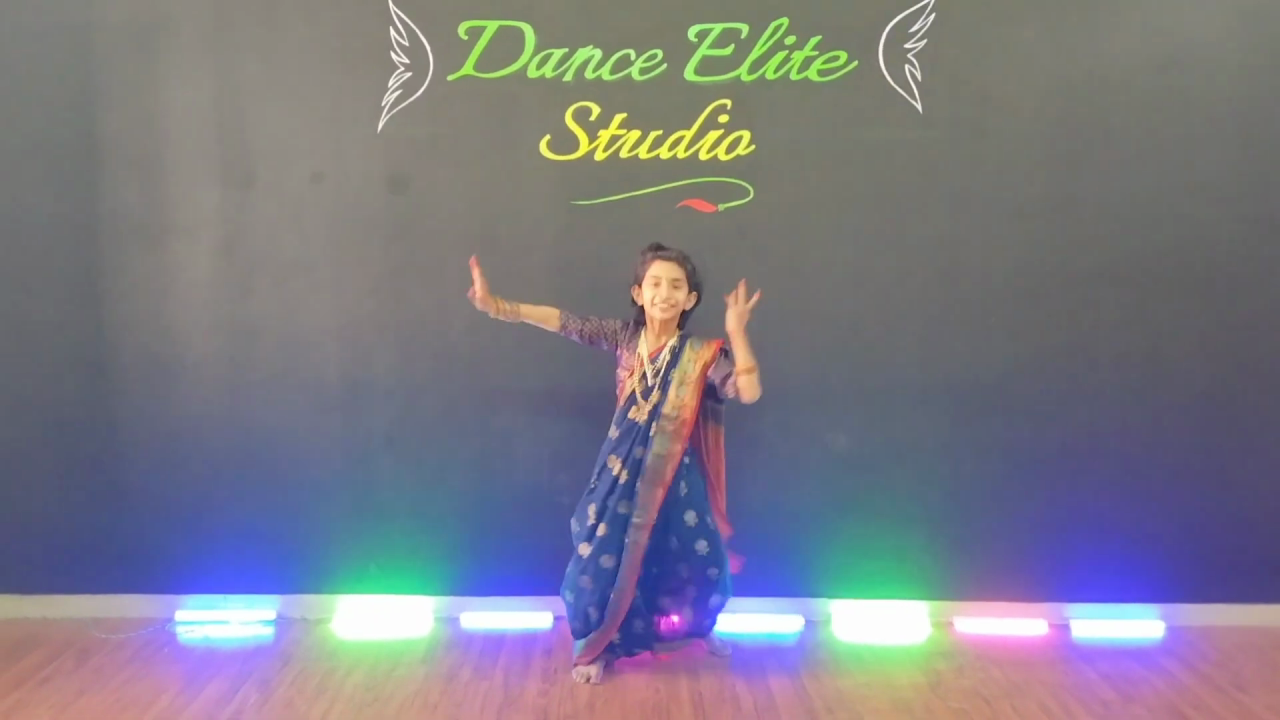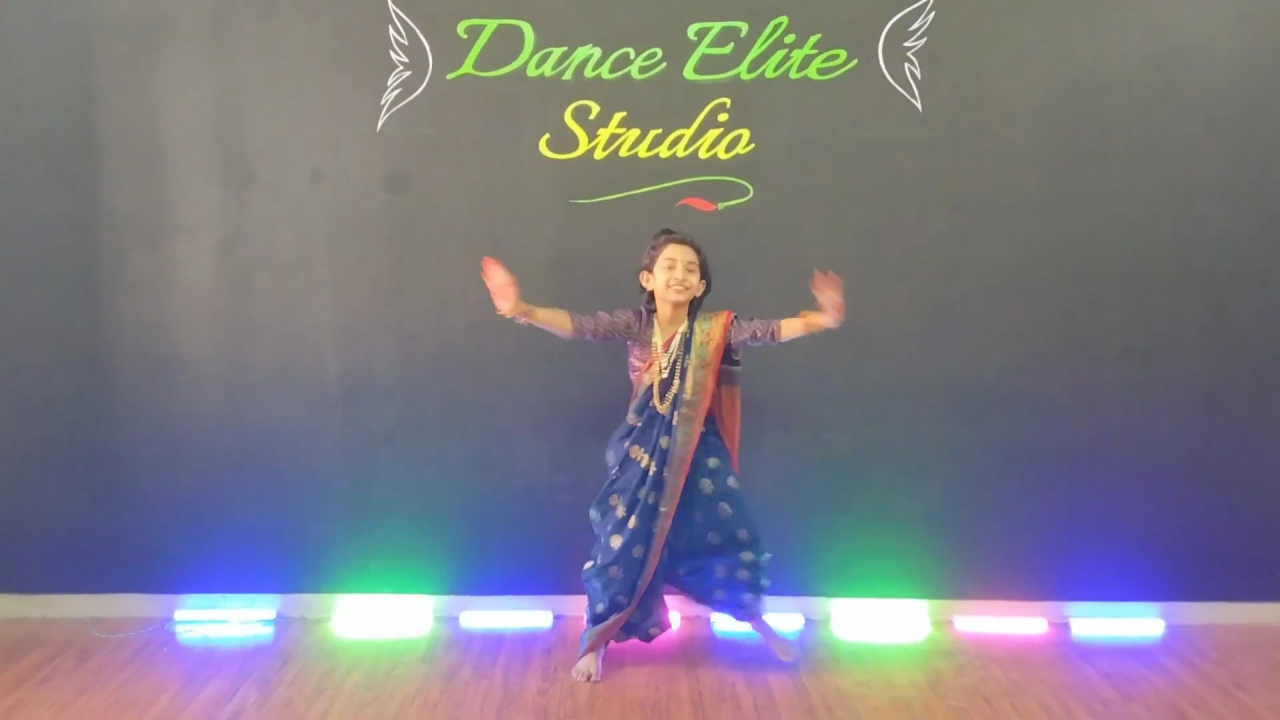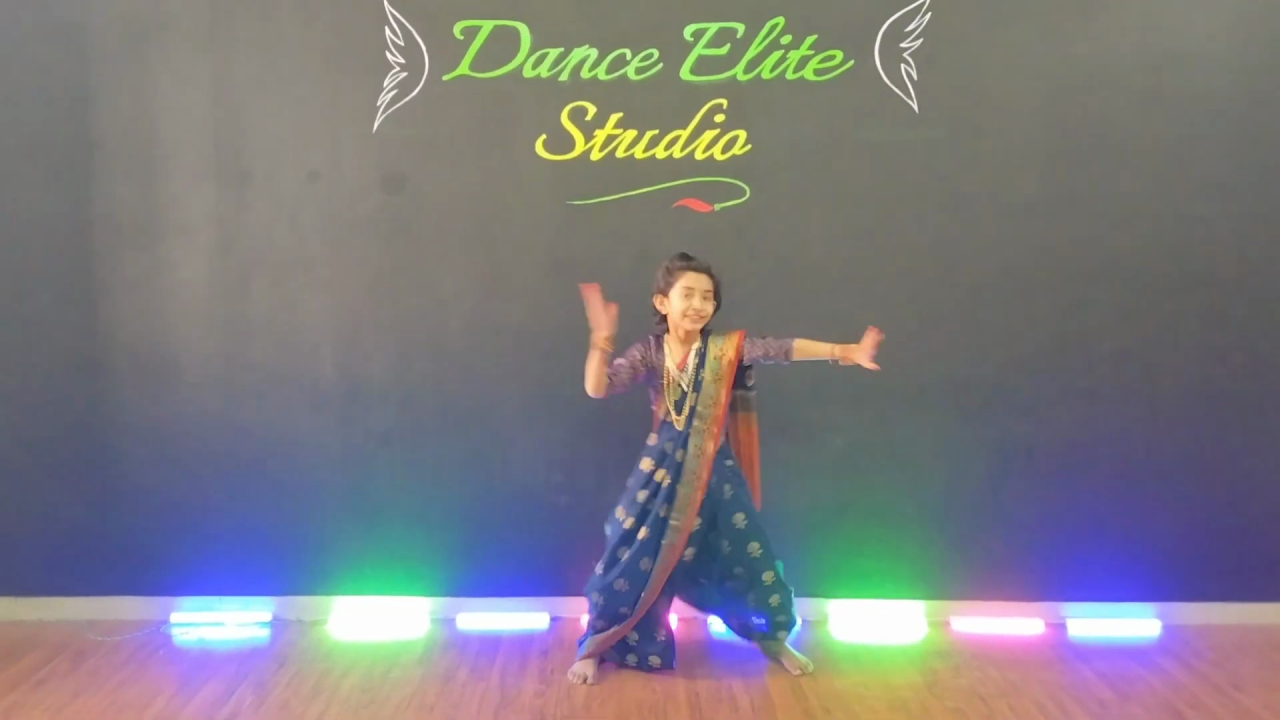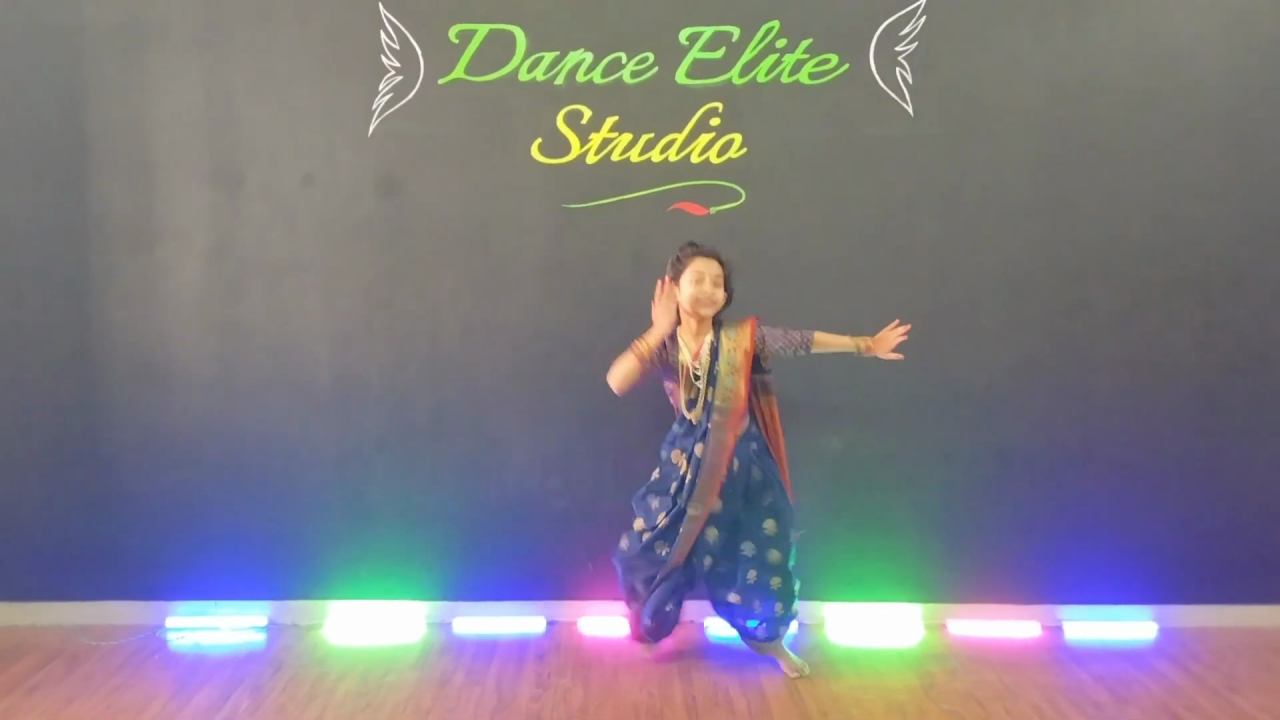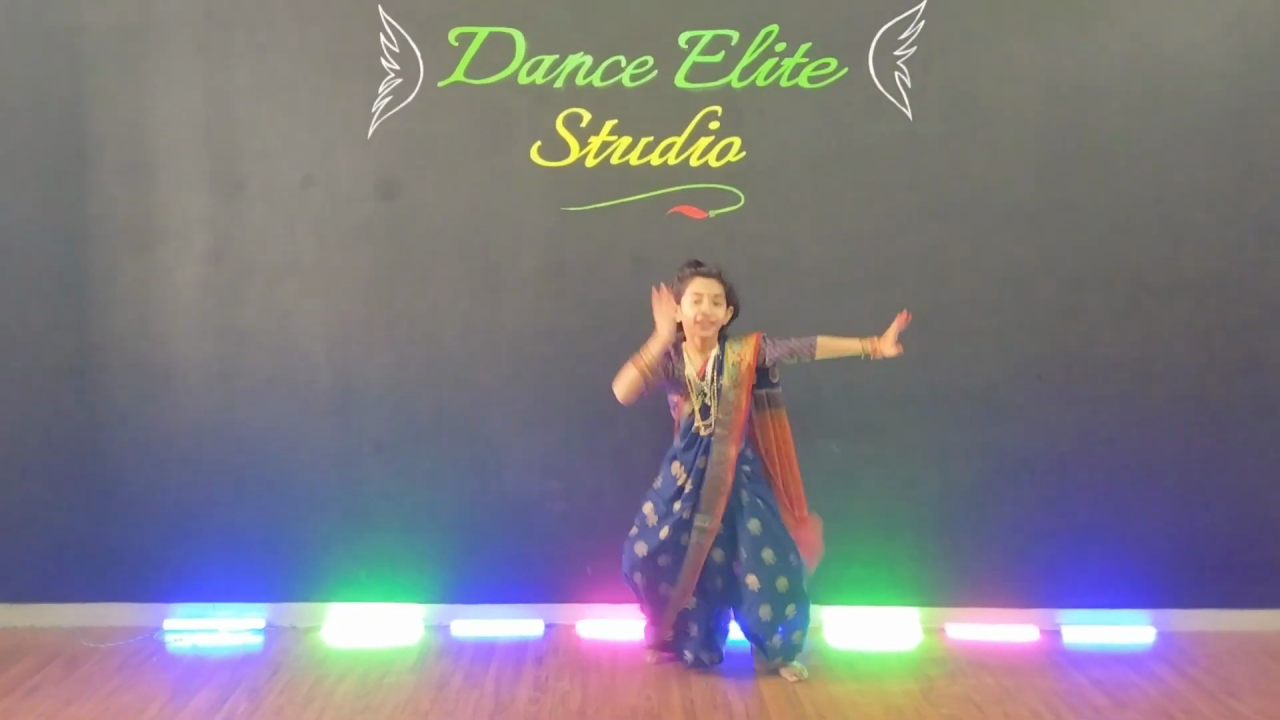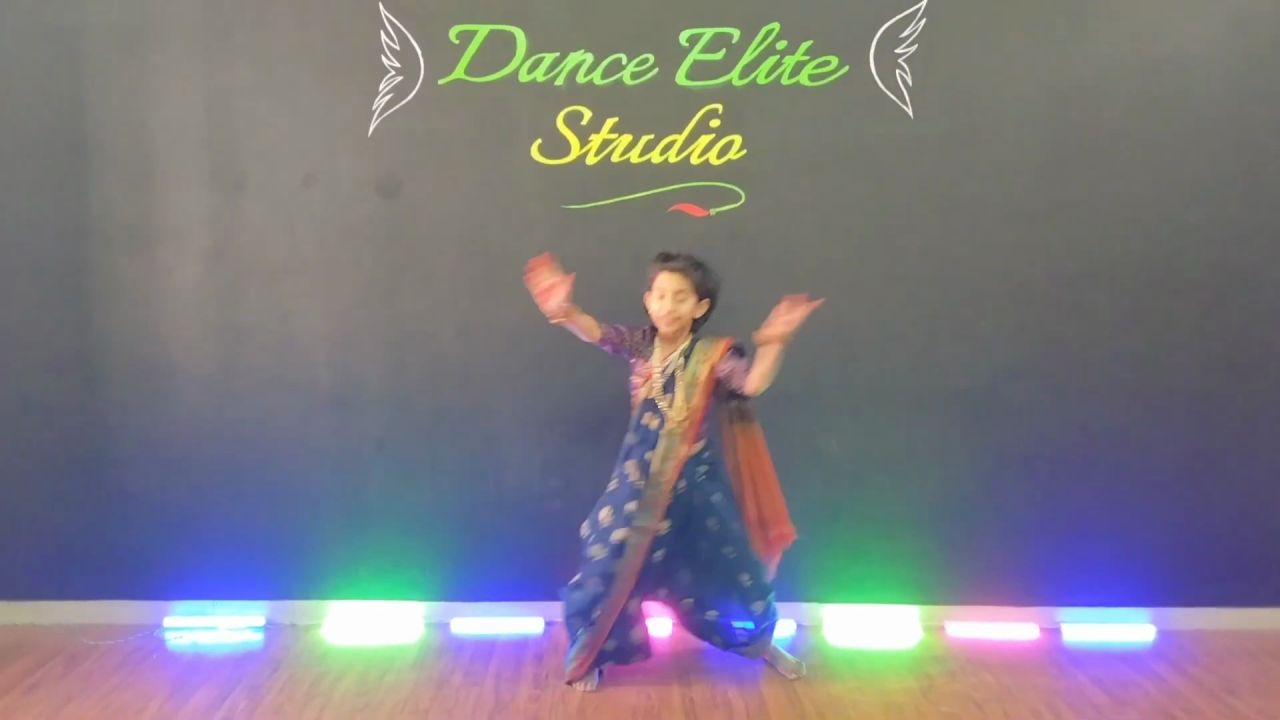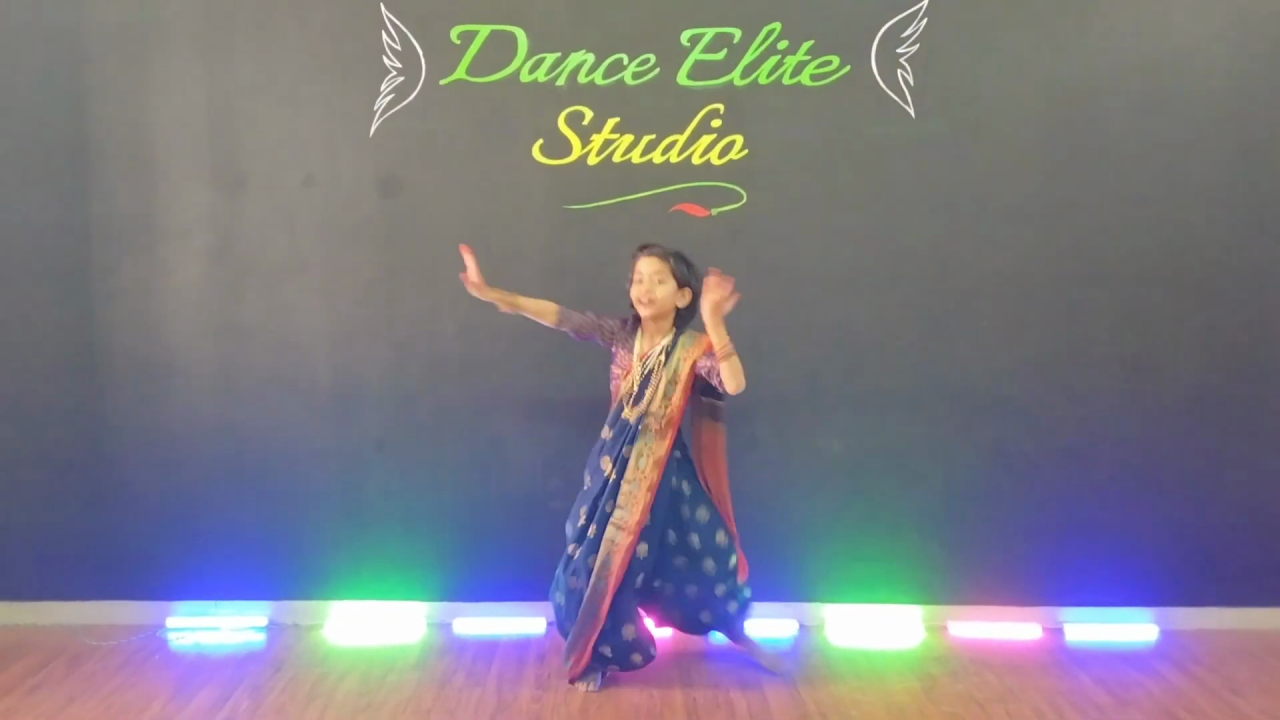
dt=0.2s
person 1, frame 1
left shoulder: (703, 354)
right shoulder: (622, 337)
left elbow: (749, 394)
right elbow: (563, 321)
left wrist: (737, 334)
right wrist: (497, 306)
left hip: (676, 476)
right hip: (621, 471)
left knee: (701, 562)
right knee: (600, 562)
left ankle: (696, 631)
right ankle: (597, 648)
person 1, frame 2
left shoulder: (717, 329)
right shoulder: (634, 324)
left elbow: (771, 330)
right elbow: (574, 324)
left wrist: (823, 317)
right wrist: (522, 310)
left hip: (700, 455)
right hip: (642, 452)
left knee: (733, 533)
right knee: (624, 544)
left ankle: (754, 619)
right ankle: (598, 641)
person 1, frame 3
left shoulder: (730, 348)
right shoulder: (648, 353)
left elbow: (786, 349)
right elbow: (598, 389)
left wrist: (849, 353)
right wrist: (601, 340)
left hip: (716, 472)
right hip: (662, 471)
left knee: (751, 557)
right knee: (630, 559)
left ankle: (773, 640)
right ankle: (594, 648)
person 1, frame 4
left shoulder: (744, 337)
right shoulder: (663, 345)
left elbow: (802, 341)
right elbow: (617, 383)
left wrist: (868, 344)
right wrist: (658, 331)
left hip: (741, 461)
right hip: (686, 460)
left knee: (765, 547)
right knee: (650, 544)
left ankle: (767, 638)
right ankle: (652, 622)
person 1, frame 5
left shoulder: (747, 352)
right shoulder: (667, 359)
left elbow: (807, 348)
right elbow: (623, 394)
left wrist: (872, 346)
right wrist: (660, 341)
left hip: (739, 477)
right hip: (686, 476)
left knee: (770, 567)
right knee: (650, 556)
left ankle: (772, 651)
right ankle: (671, 636)
person 1, frame 6
left shoulder: (713, 355)
right shoulder: (636, 342)
left elbow: (753, 382)
right elbow: (595, 330)
left wrist: (773, 338)
right wrist: (563, 310)
left hip: (695, 479)
right hip: (639, 476)
left knee: (731, 562)
right knee: (607, 564)
left ankle: (760, 643)
right ankle: (592, 655)
person 1, frame 7
left shoulder: (695, 349)
right shoulder: (618, 333)
left elbow: (735, 385)
right elbow: (558, 316)
left wrist: (715, 325)
right wrist: (494, 295)
left hip: (668, 472)
right hip: (613, 470)
left knee: (709, 554)
right knee: (593, 561)
left ankle: (735, 633)
right ankle: (597, 655)
